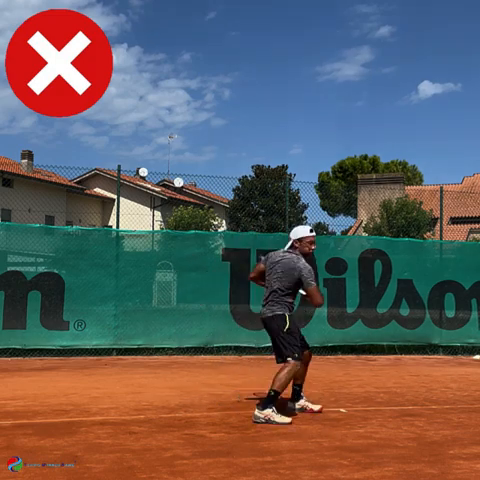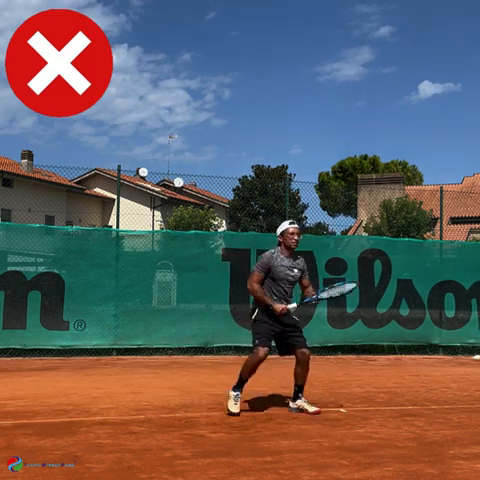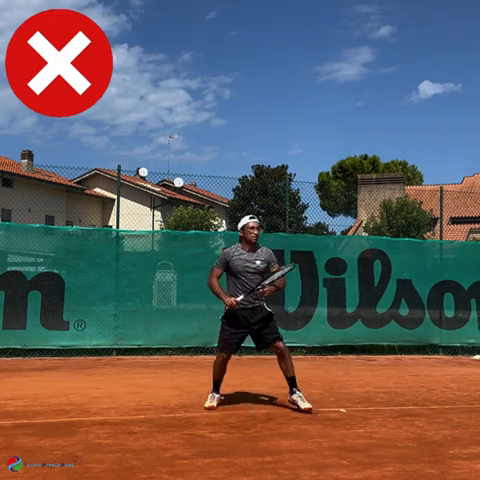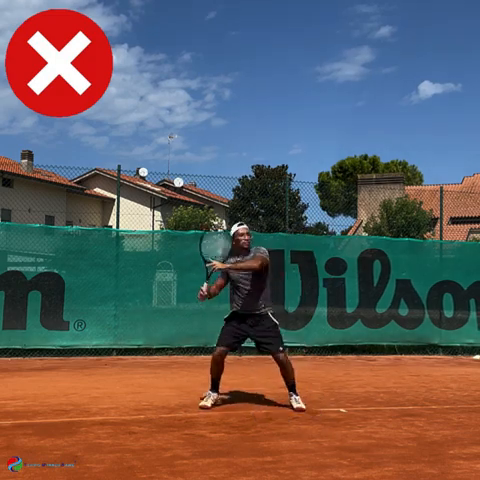
dt=0.4s
person 1, frame 1
left shoulder: (273, 256)
right shoulder: (302, 267)
left elbow: (253, 275)
right elbow: (318, 302)
right wrist: (308, 293)
left hip: (275, 315)
right hip: (279, 316)
left knee: (305, 354)
right knee: (293, 362)
left ankle: (297, 399)
right ankle: (264, 409)
person 1, frame 2
left shoulder: (300, 262)
right shoulder: (269, 258)
left elbow: (307, 287)
right elbow: (252, 285)
left wrist: (312, 297)
right wrist: (273, 304)
left hip: (285, 316)
right hip: (264, 314)
left knee: (304, 354)
right knee: (260, 353)
left ankle: (297, 399)
right ankle: (236, 391)
person 1, frame 3
left shoulder: (266, 253)
right shoulder: (228, 254)
left elbow: (280, 280)
right elbow: (212, 279)
left wrist: (272, 288)
right wrist: (225, 298)
left hip: (260, 311)
right hip: (235, 313)
left knee: (280, 348)
right knee: (223, 355)
left ankle: (294, 393)
right ankle: (215, 393)
person 1, frame 4
left shoulder: (260, 252)
right shoulder: (228, 263)
left elbow: (256, 264)
right elbow: (217, 287)
left wrist: (225, 266)
right wrist: (206, 293)
left hip: (262, 316)
right hip: (238, 317)
left knee: (281, 357)
right knee: (218, 353)
left ankle: (293, 395)
right ankle: (213, 393)
